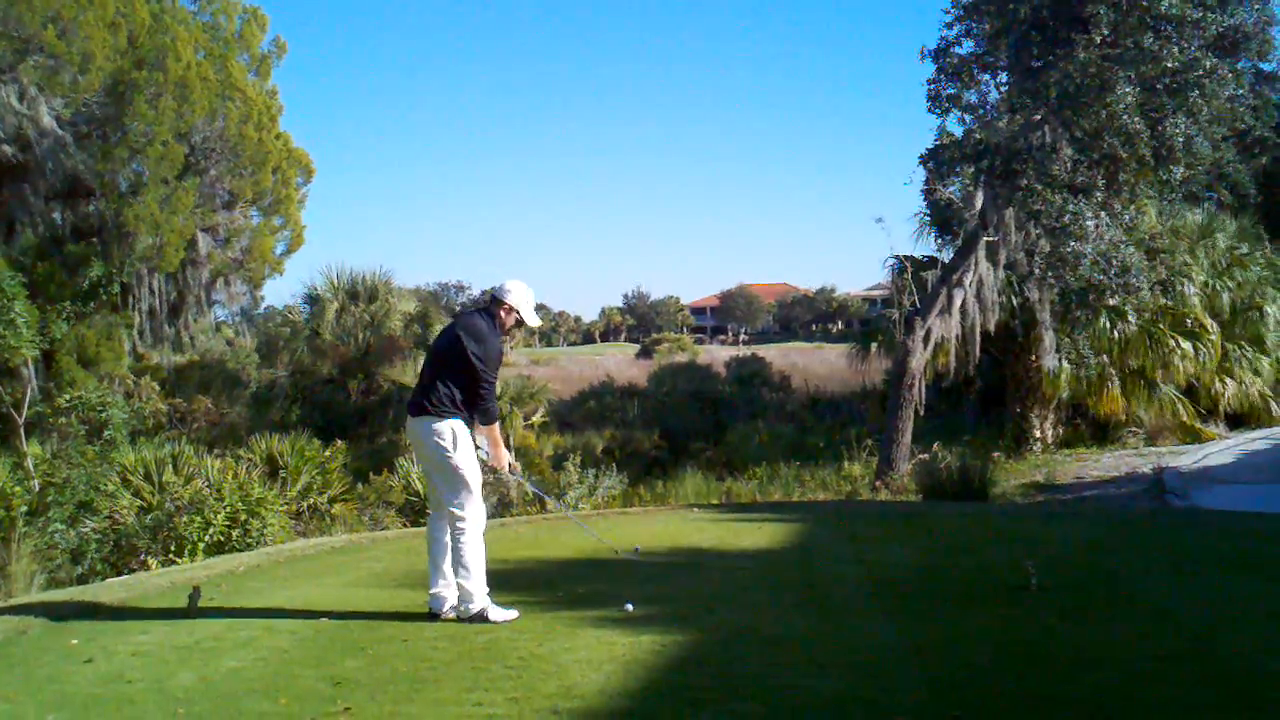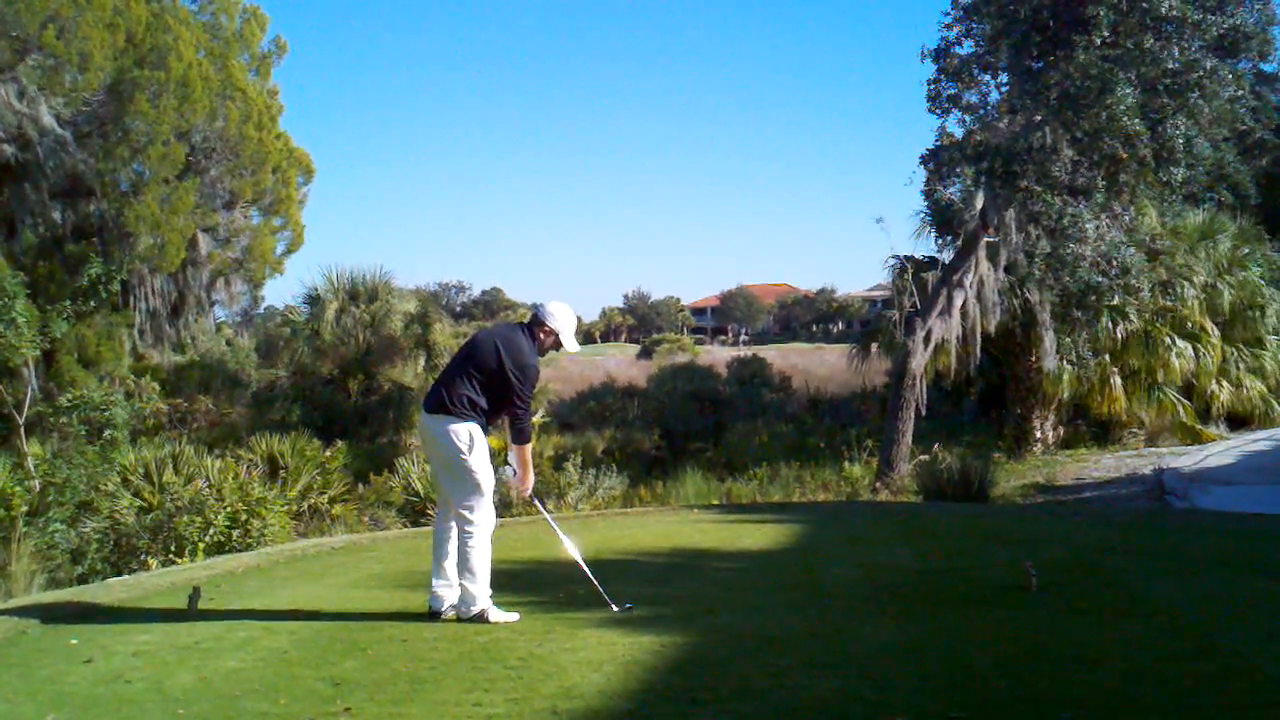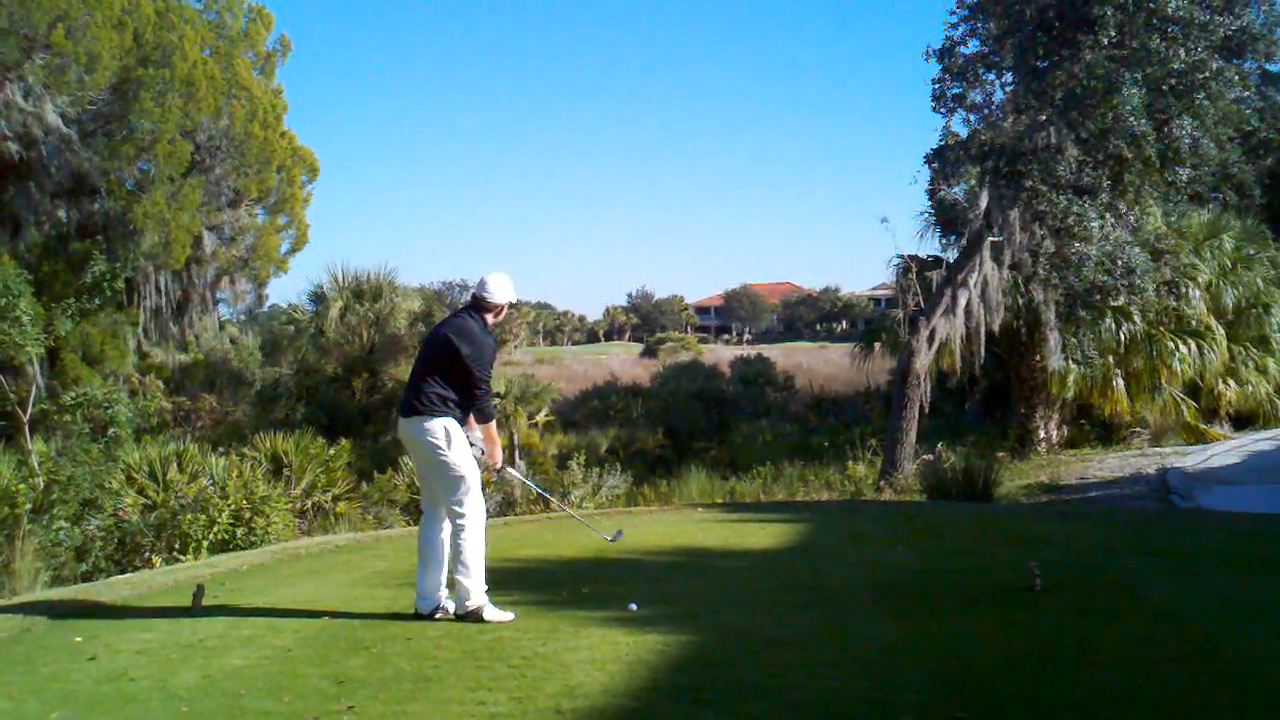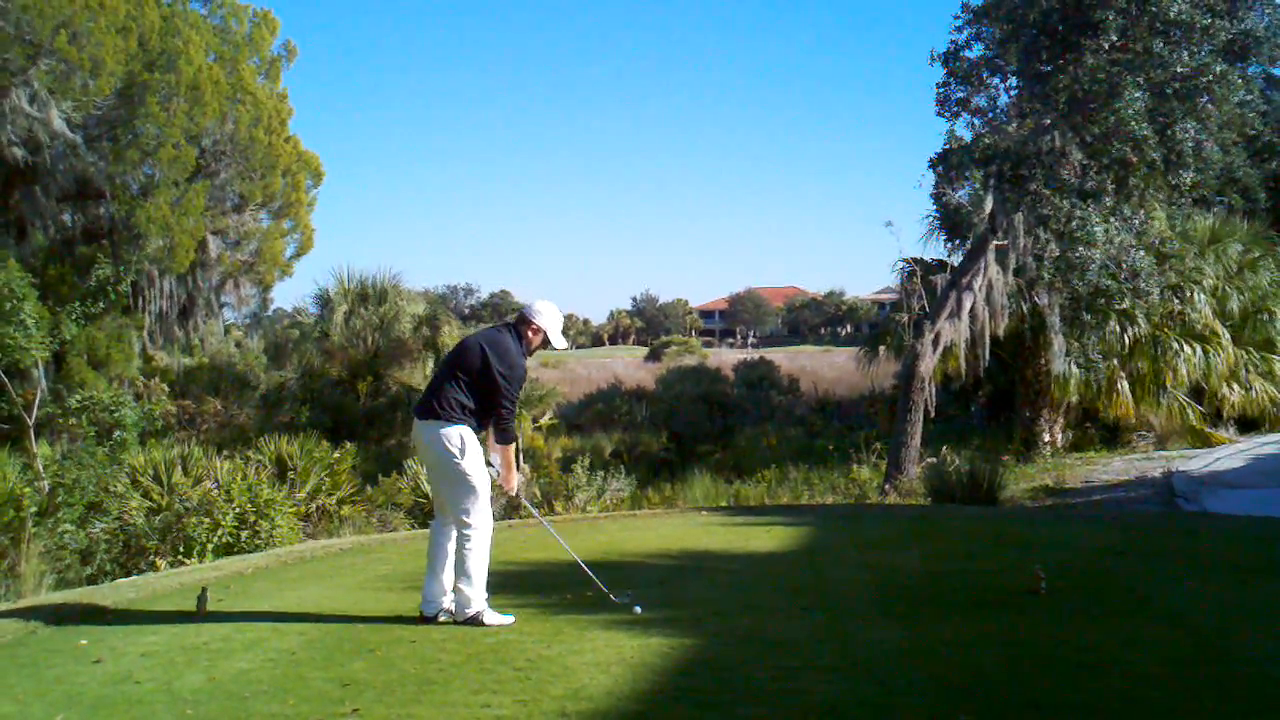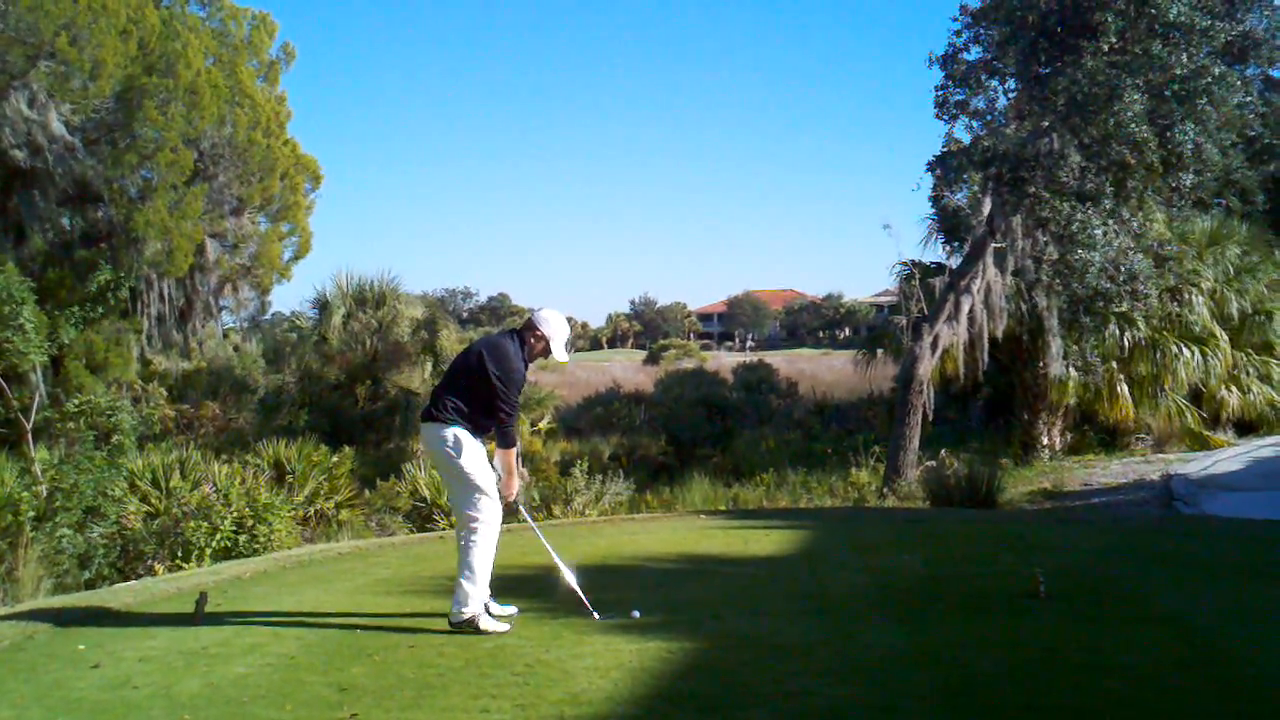
dt=1s
person 1, frame 1
left shoulder: (467, 324)
right shoulder: (485, 337)
right elbow: (484, 400)
left wrist: (485, 440)
right wrist: (498, 448)
left hip: (423, 422)
right hip: (444, 426)
left knee: (443, 514)
right knee: (468, 516)
left ankle: (443, 600)
right ankle: (473, 603)
person 1, frame 2
left shoulder: (504, 334)
right shoulder: (524, 358)
right elbow: (520, 420)
left wrist: (513, 455)
right wrist: (525, 471)
left hip: (434, 420)
right hip: (457, 426)
left knee: (449, 512)
right knee: (477, 517)
left ankle: (443, 598)
right ankle: (475, 605)
person 1, frame 3
left shoulder: (454, 324)
right shoulder: (479, 339)
right elbow: (481, 399)
left wrist: (474, 431)
right wrist: (494, 446)
left hip: (414, 421)
right hip: (436, 425)
left knee: (436, 512)
right knee: (468, 512)
left ankle: (430, 600)
right ankle: (472, 602)
person 1, frame 4
left shoulder: (492, 338)
right shoulder: (511, 357)
right elbow: (504, 418)
left wrist: (496, 453)
right wrist: (509, 469)
left hip: (428, 426)
right hip: (450, 431)
left knee: (447, 518)
right knee: (475, 521)
left ankle: (435, 604)
right ankle: (470, 608)
person 1, frame 5
left shoulder: (501, 345)
right shoulder: (509, 360)
left elbow: (496, 415)
right elbow: (505, 422)
left wrist: (503, 467)
right wrist: (510, 475)
left hip: (449, 430)
right hip: (452, 433)
left knee: (472, 517)
right knee: (485, 515)
left ankle: (477, 599)
right ankle: (467, 609)
